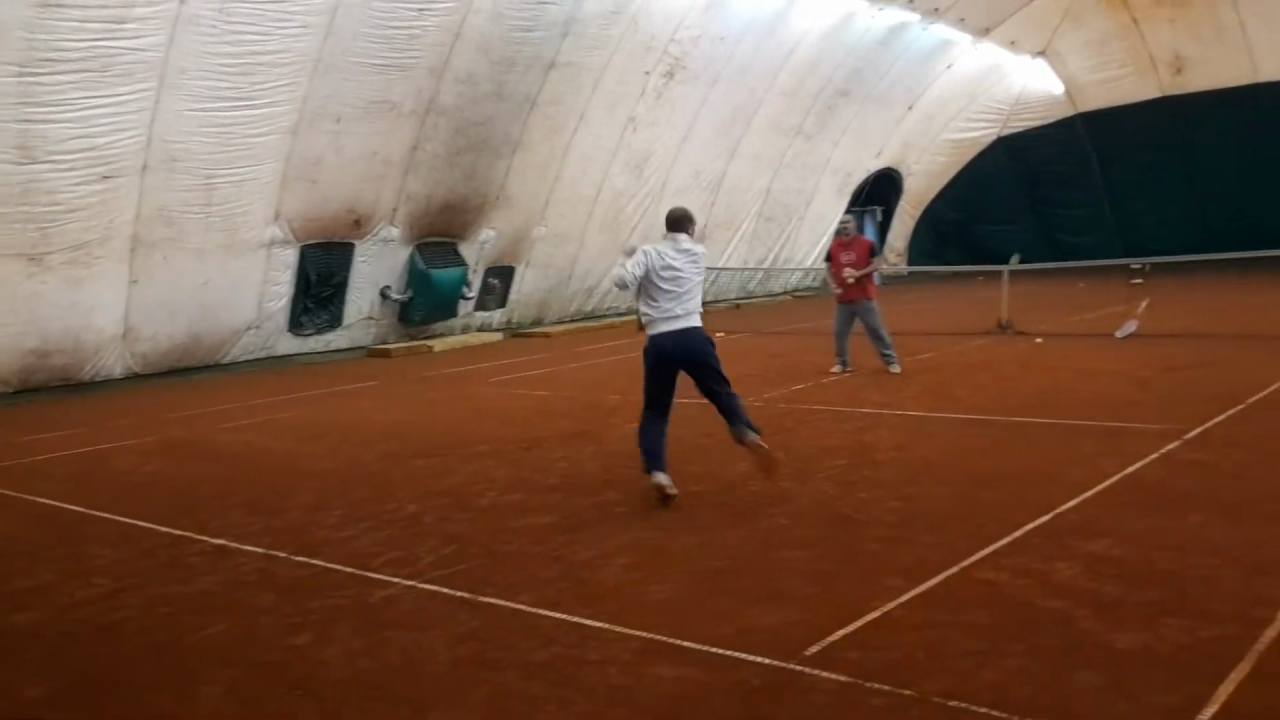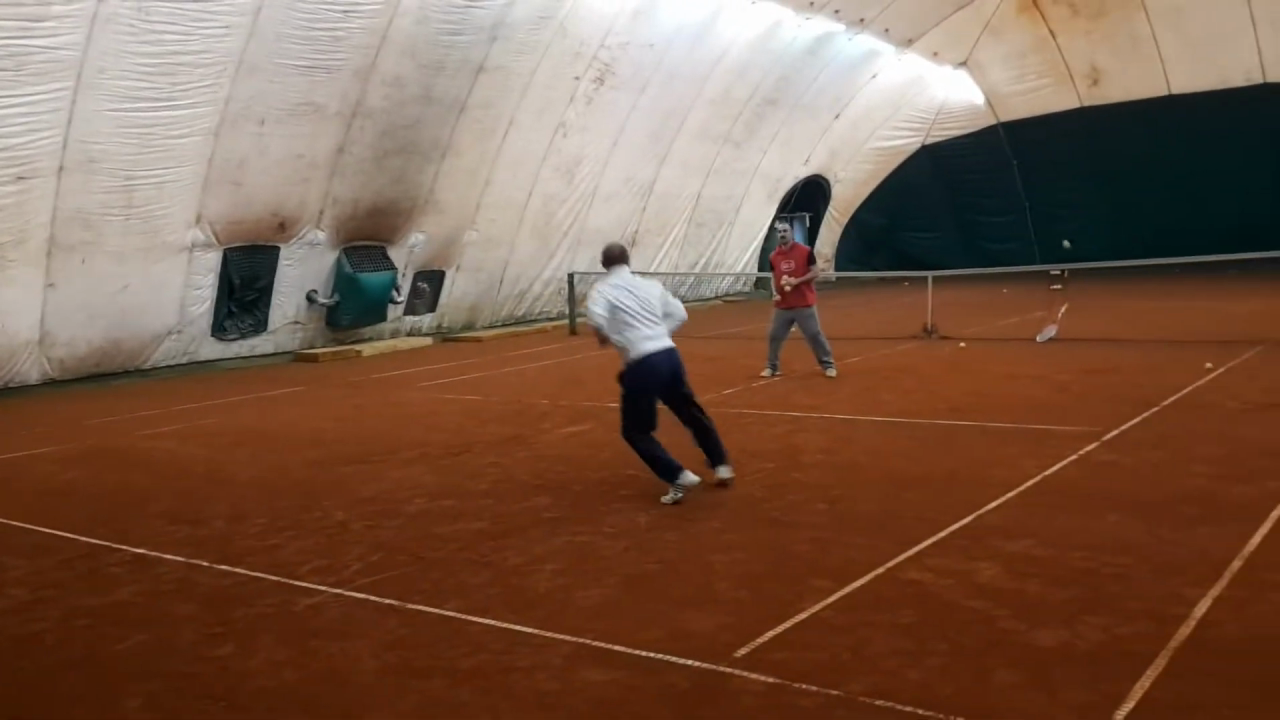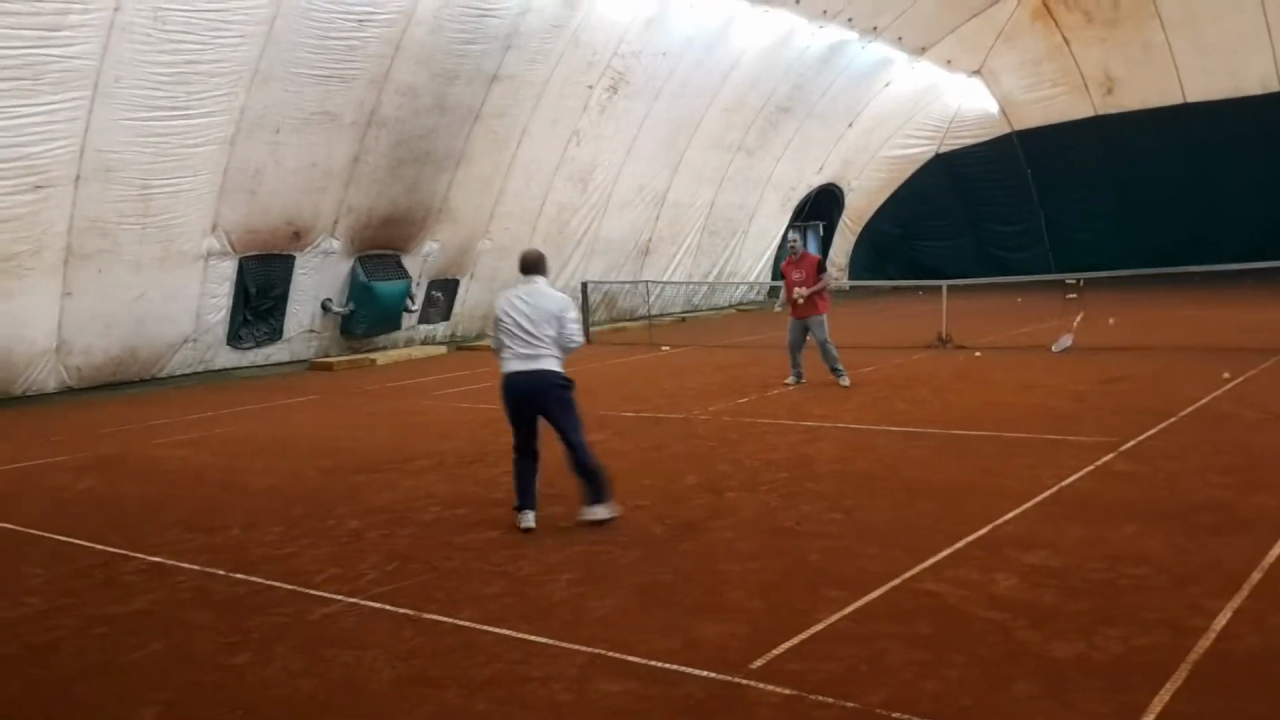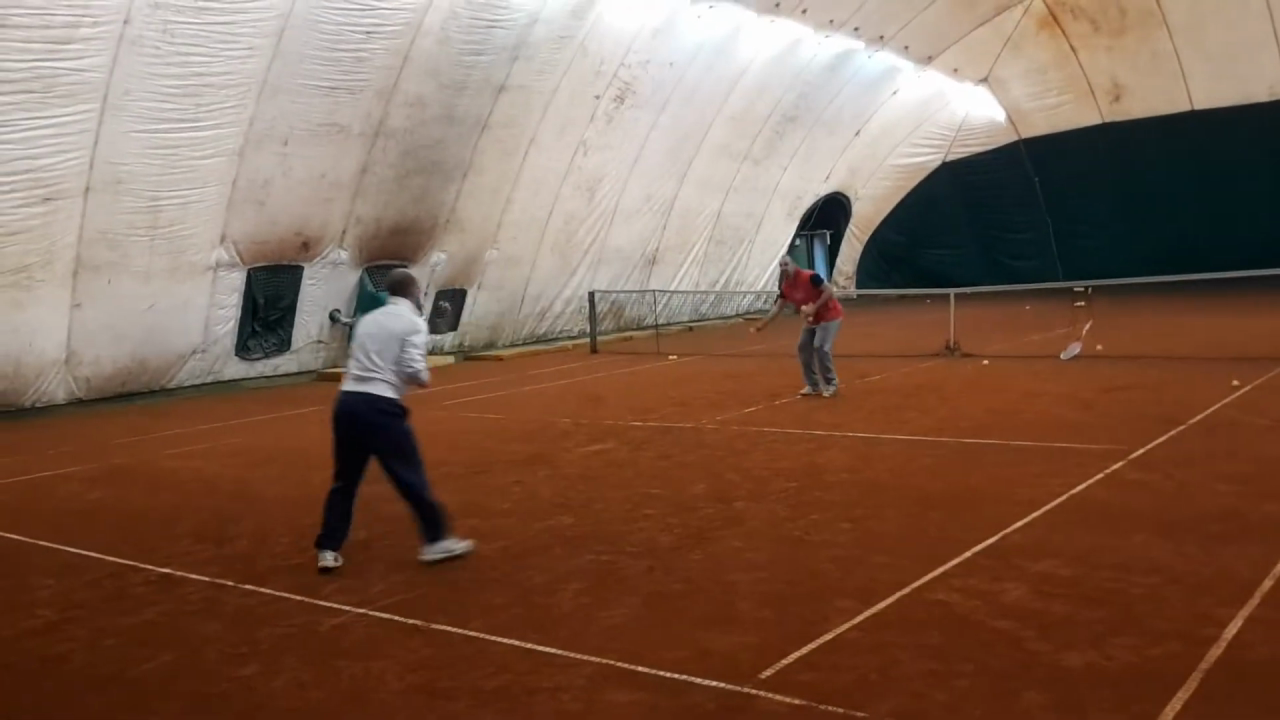
dt=0.5s
person 1, frame 1
left shoulder: (648, 254)
right shoulder: (697, 252)
left elbow: (623, 281)
left wrist: (626, 260)
left hip: (660, 343)
right hip: (692, 337)
left knee: (655, 413)
right knee: (723, 394)
left ankle: (659, 473)
right ankle: (747, 435)
person 1, frame 2
left shoulder: (600, 291)
right shoulder: (650, 285)
left elbow: (597, 321)
right elbow: (679, 314)
left wrist: (606, 338)
left hip: (641, 366)
right hip: (670, 358)
left knee: (635, 432)
right knee: (692, 414)
left ankle: (680, 479)
right ankle: (721, 467)
person 1, frame 3
left shoulder: (503, 301)
right shoulder: (559, 300)
left elbow: (497, 345)
right elbow: (573, 341)
left hip: (513, 381)
right hip: (548, 379)
left knee: (525, 451)
right knee: (575, 442)
left ankle: (526, 511)
right ankle: (597, 503)
person 1, frame 4
left shoulder: (366, 320)
right shoulder: (414, 323)
right elbow: (413, 368)
right wrist: (423, 379)
left hip: (347, 402)
right hip: (380, 406)
left knee: (345, 481)
right knee: (410, 478)
left ankle: (328, 550)
right ankle: (438, 541)
